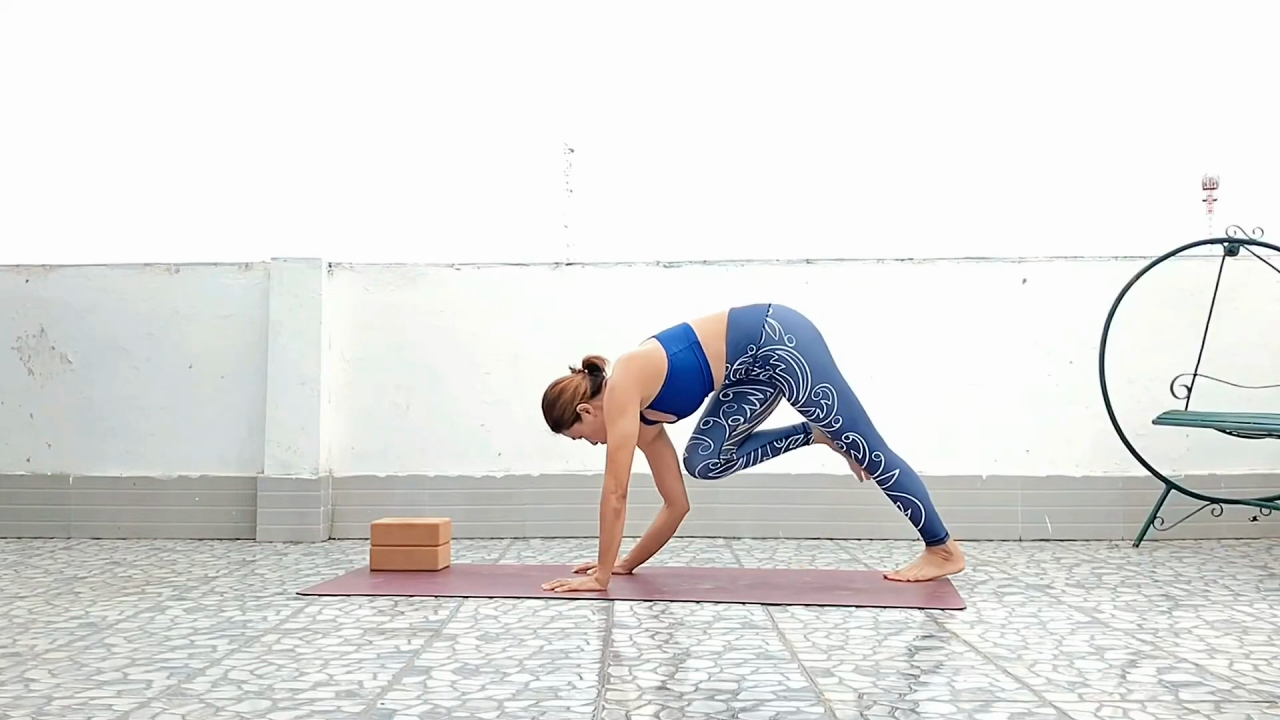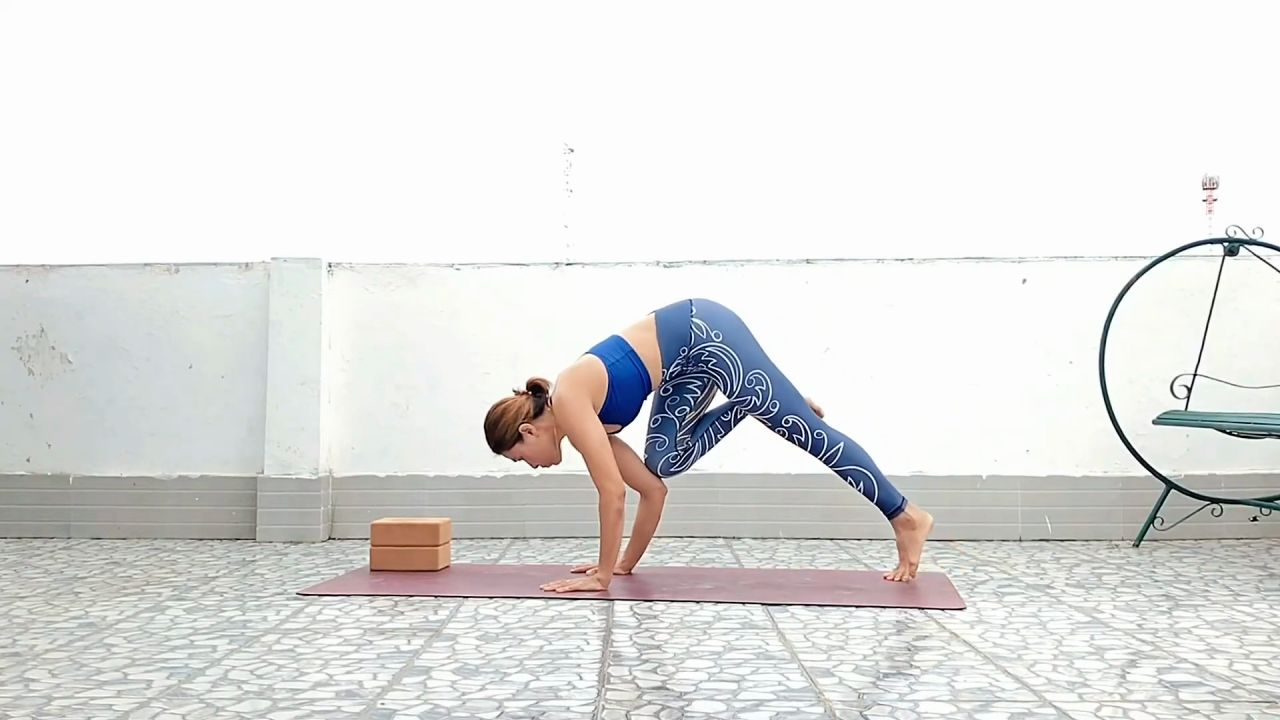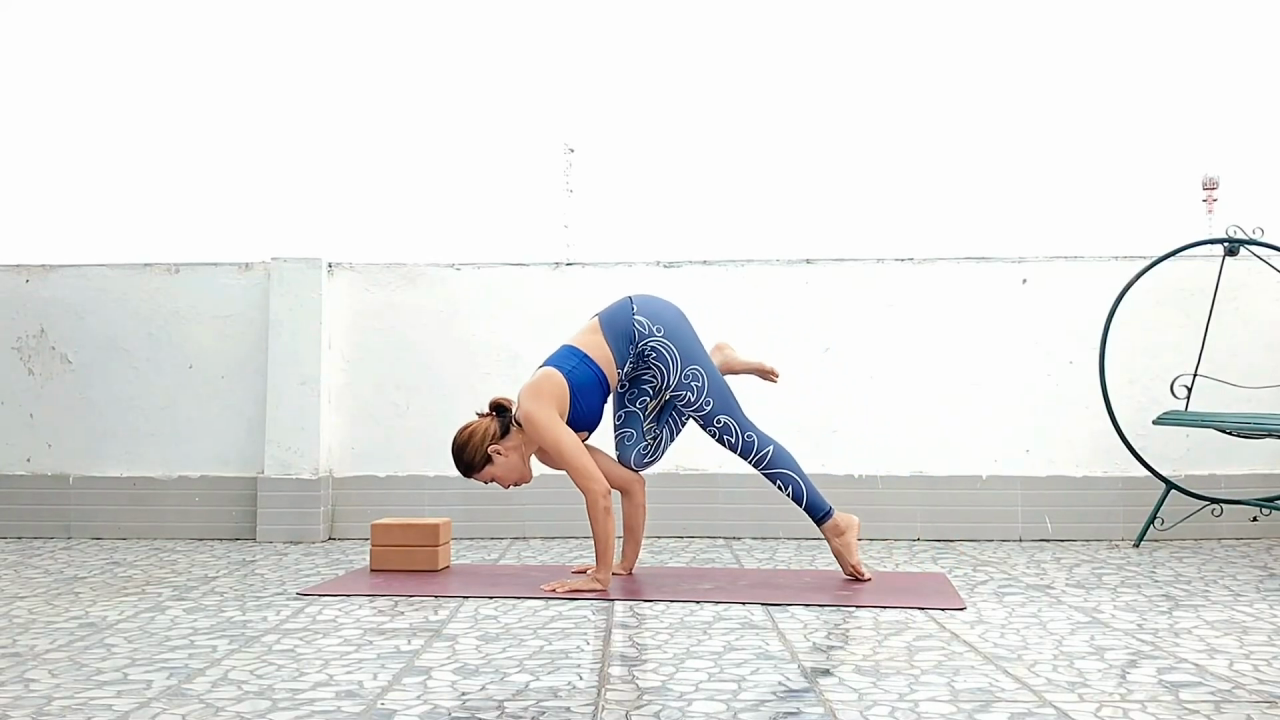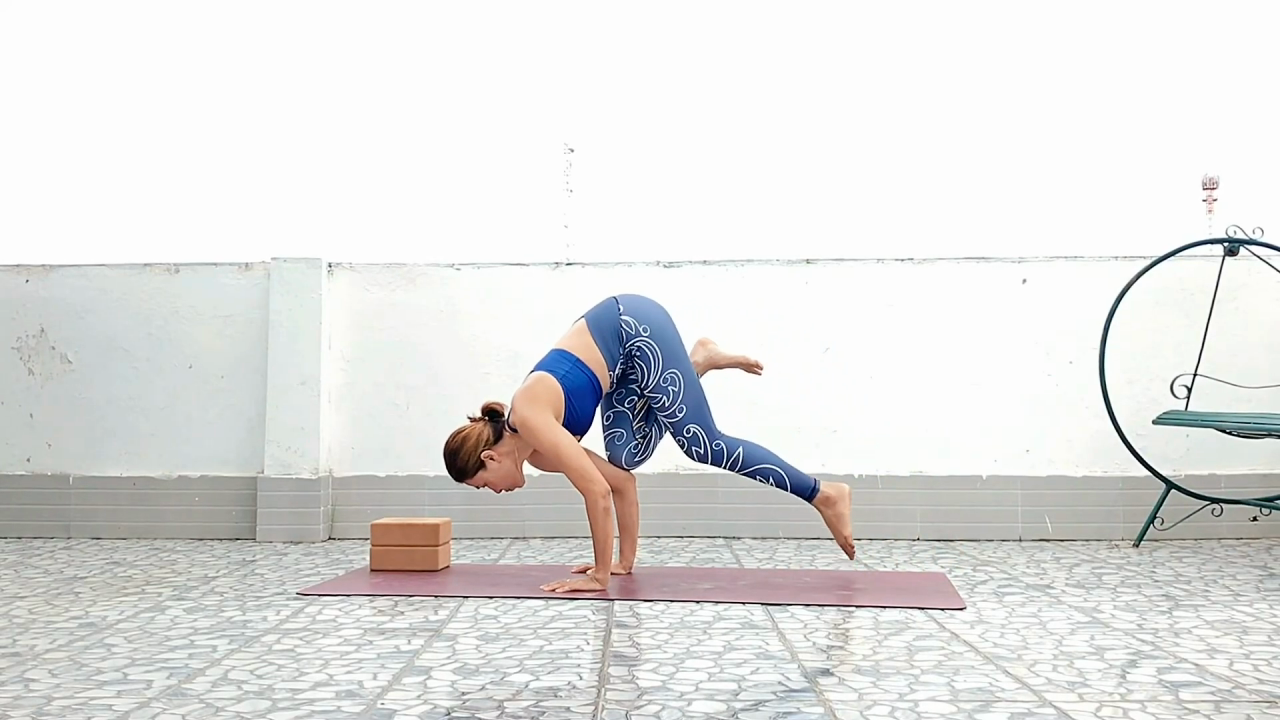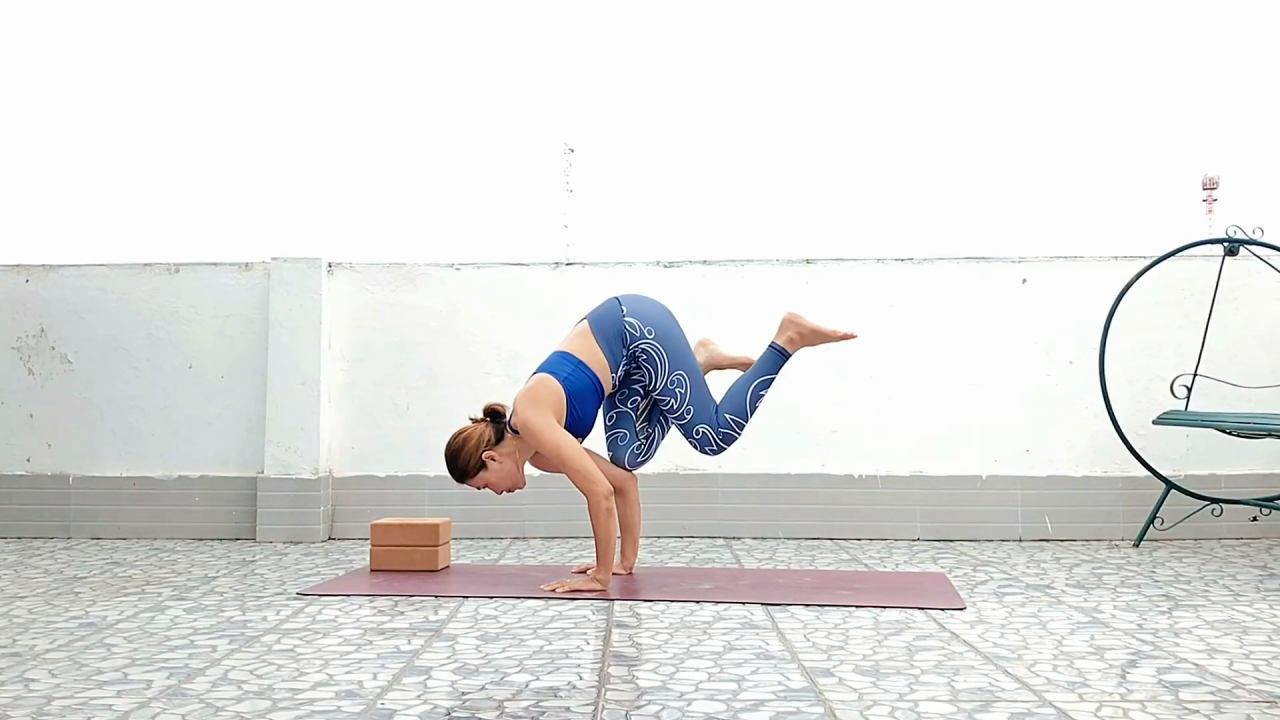
dt=1s
person 1, frame 1
left shoulder: (621, 390)
right shoulder: (643, 416)
left elbow: (615, 494)
right elbow: (676, 504)
left wrist: (601, 576)
right wrist: (627, 563)
left hip: (775, 338)
right hip: (758, 356)
left knee: (864, 448)
right knee: (705, 461)
left ankle: (943, 549)
right ankle: (819, 432)
person 1, frame 2
left shoulder: (568, 402)
right shoulder: (586, 418)
left elbow: (612, 493)
right elbow: (652, 488)
left wrist: (602, 575)
right wrist: (625, 564)
left hip: (701, 331)
right hip: (687, 354)
left knee: (804, 429)
right knee: (664, 462)
left ankle: (906, 517)
right ankle: (752, 401)
person 1, frame 3
left shoulder: (534, 415)
right shoulder: (546, 443)
left elbow: (599, 492)
right elbow: (629, 482)
left wrist: (601, 576)
right wrist: (624, 563)
left hip: (646, 326)
right hip: (636, 348)
left knee: (735, 432)
right knee: (635, 460)
left ankle: (833, 523)
right ankle: (713, 365)
person 1, frame 4
left shoulder: (529, 420)
right shoulder: (538, 449)
left elbow: (598, 492)
right elbow: (619, 481)
left wrist: (600, 576)
right wrist: (624, 561)
left hip: (633, 326)
right hip: (624, 349)
left knee: (702, 442)
right knee: (625, 460)
left ankle: (823, 495)
right ankle: (696, 362)
person 1, frame 5
left shoulder: (531, 422)
right shoulder: (539, 450)
left elbow: (601, 492)
right elbow: (621, 481)
left wrist: (602, 575)
right wrist: (625, 561)
left hip: (635, 326)
right hip: (624, 342)
left knee: (714, 434)
right knee: (628, 459)
left ankle: (788, 338)
right ankle: (699, 361)
